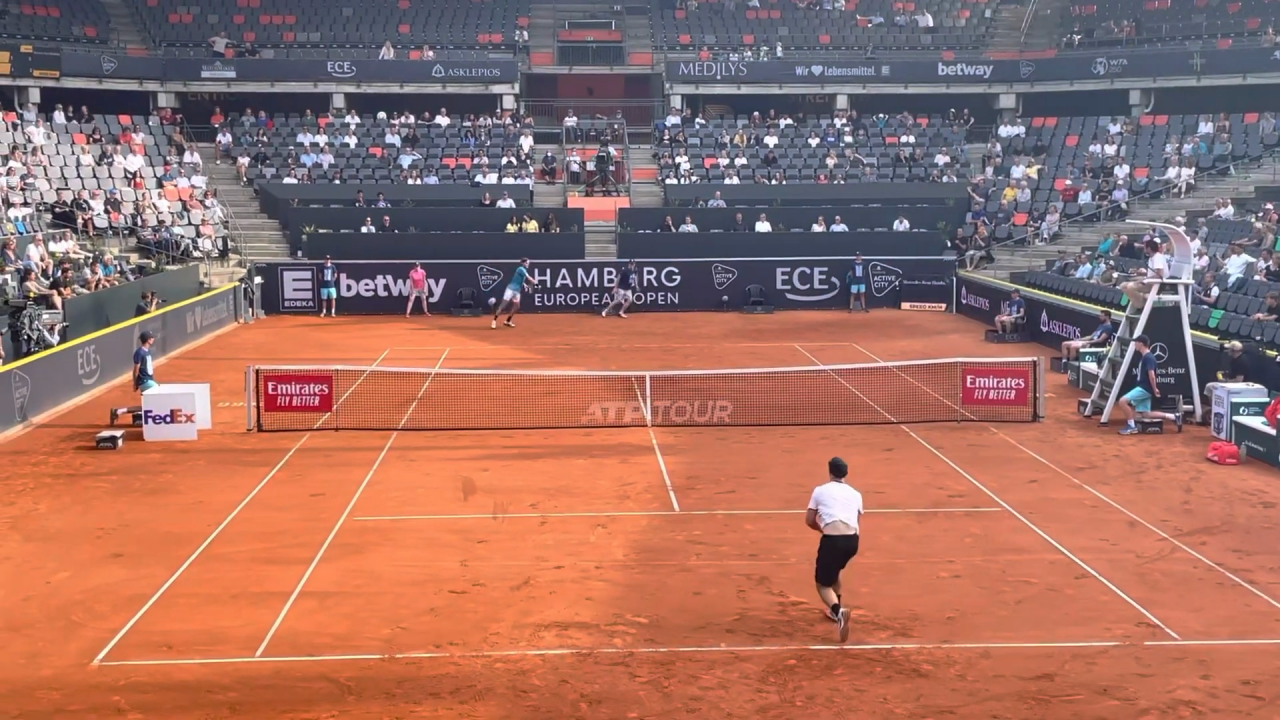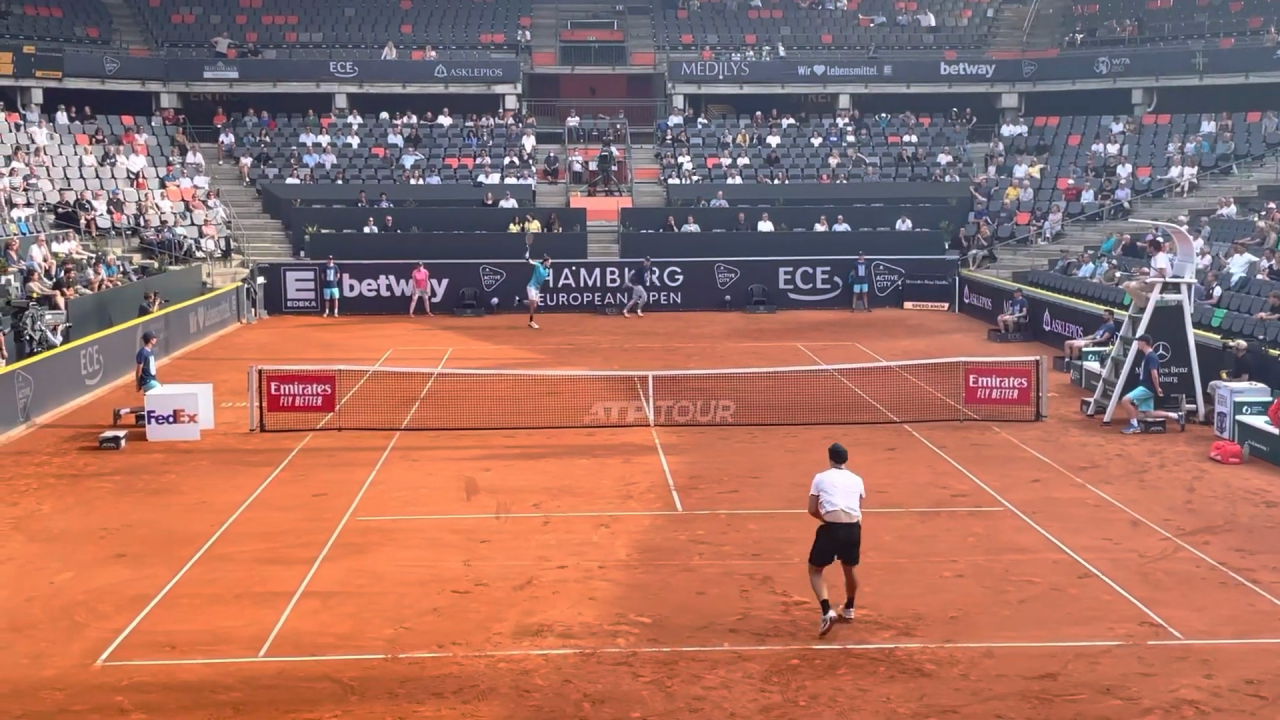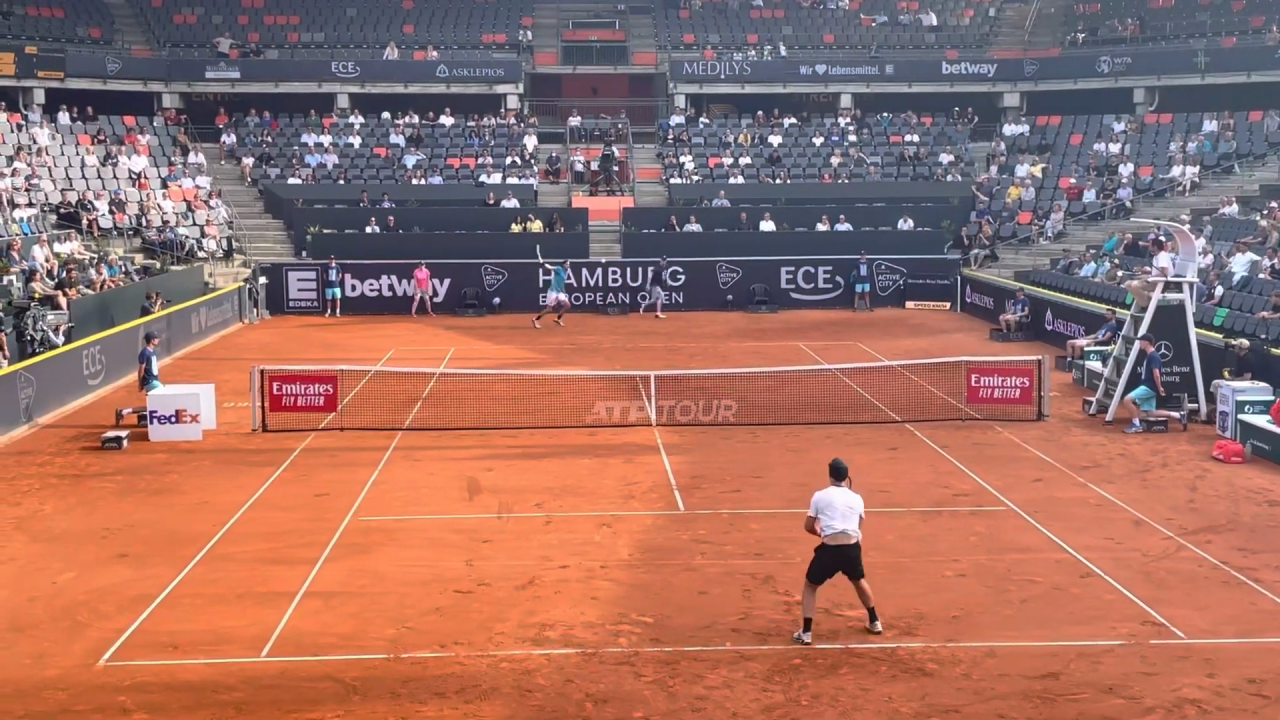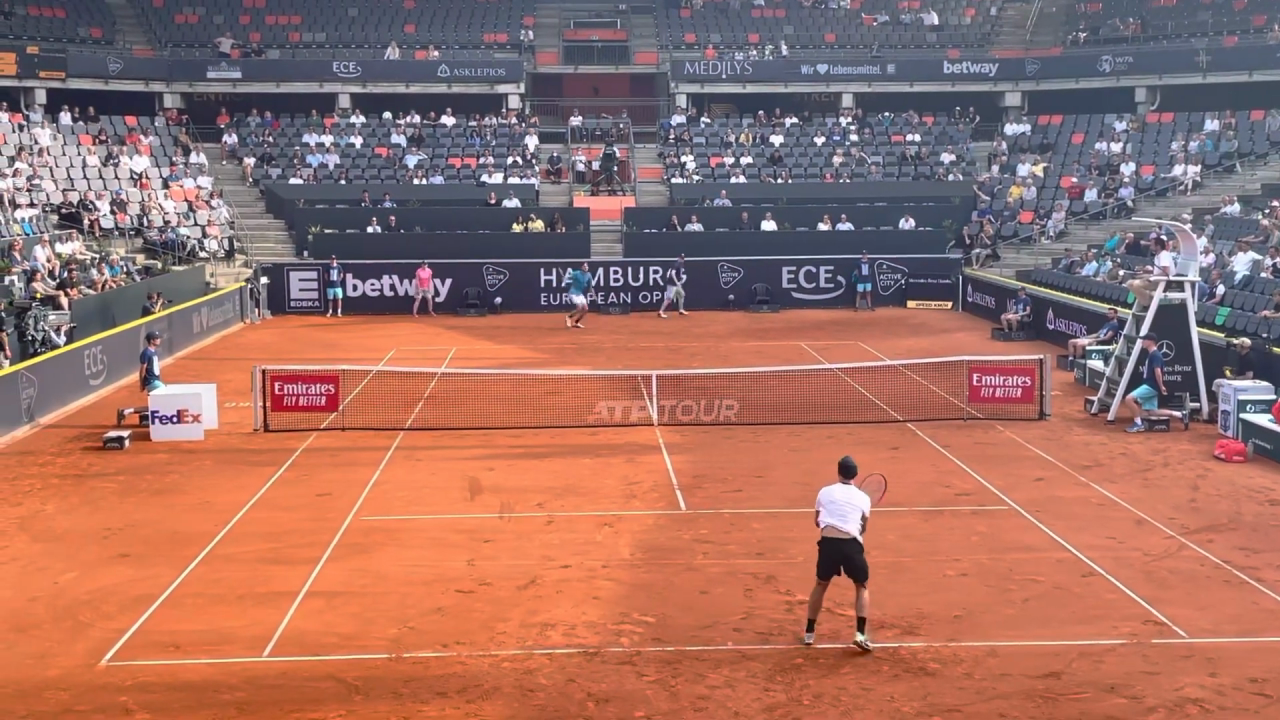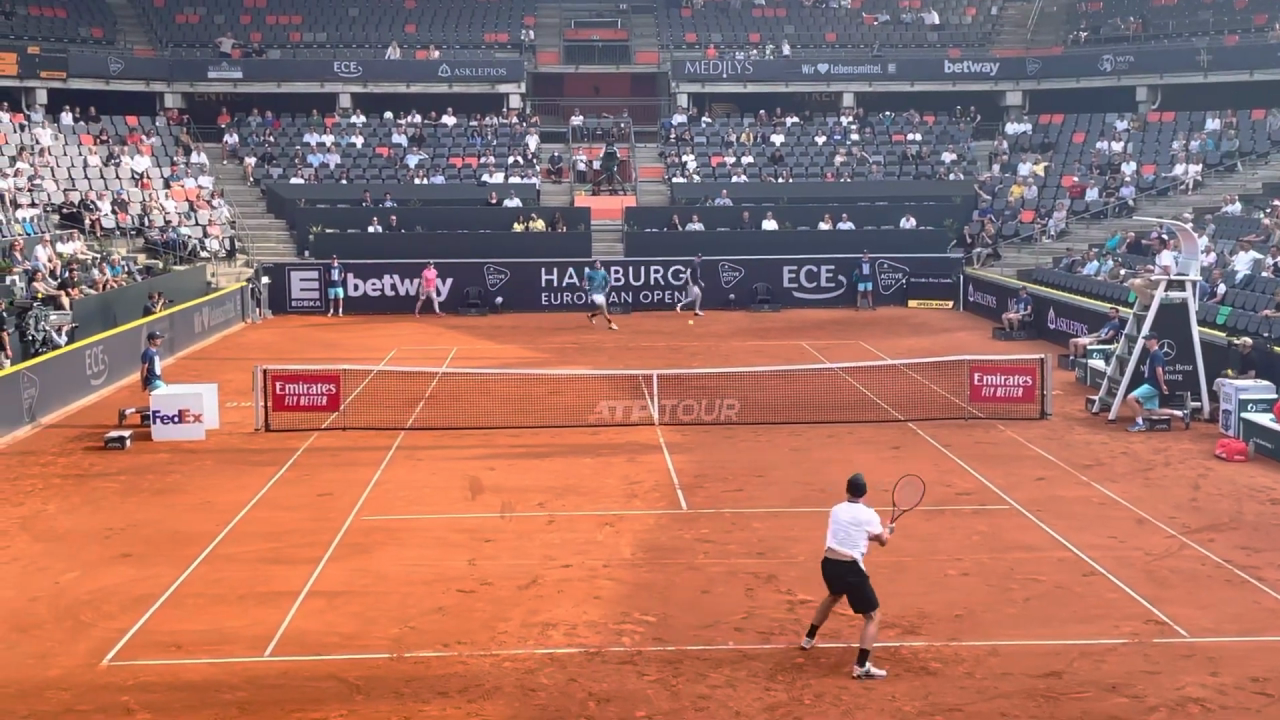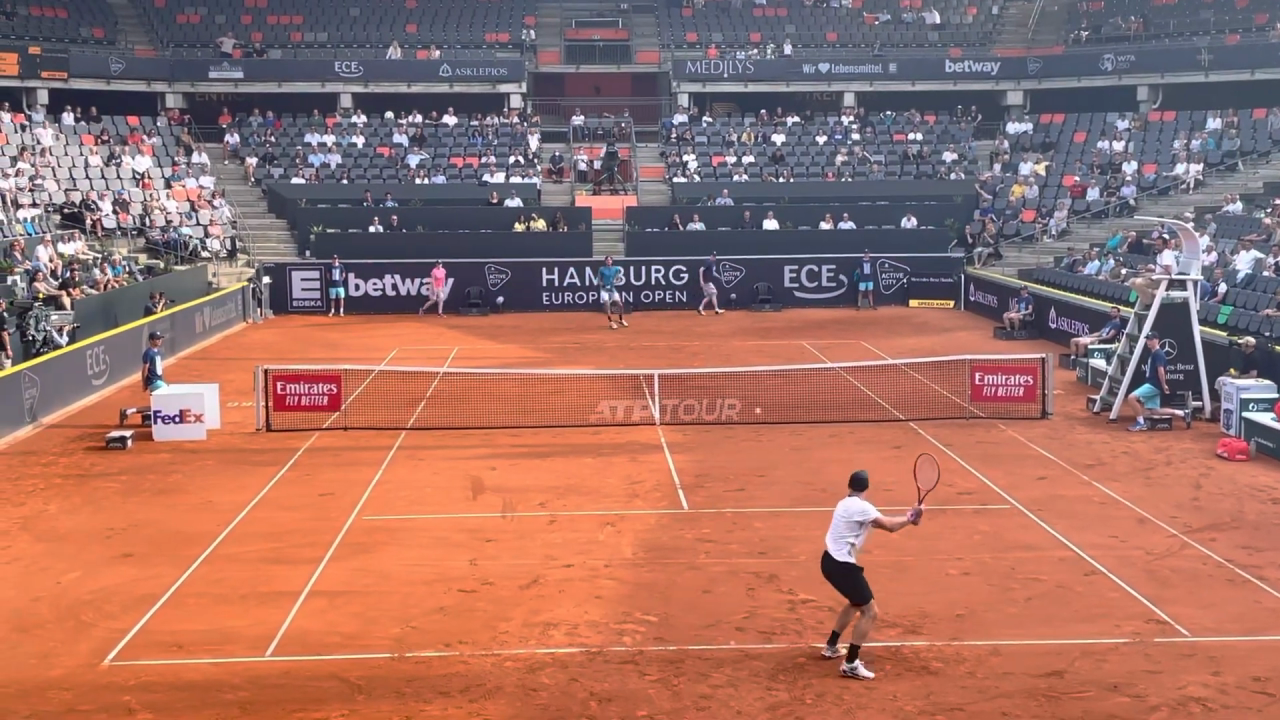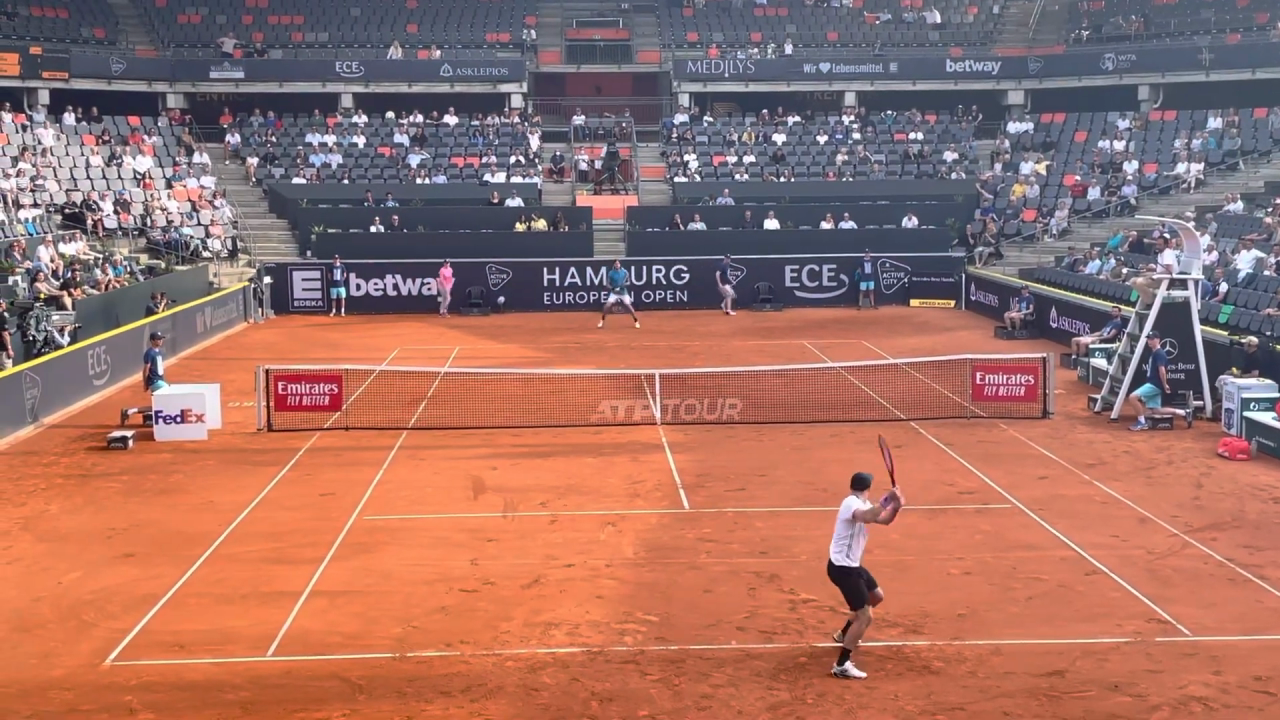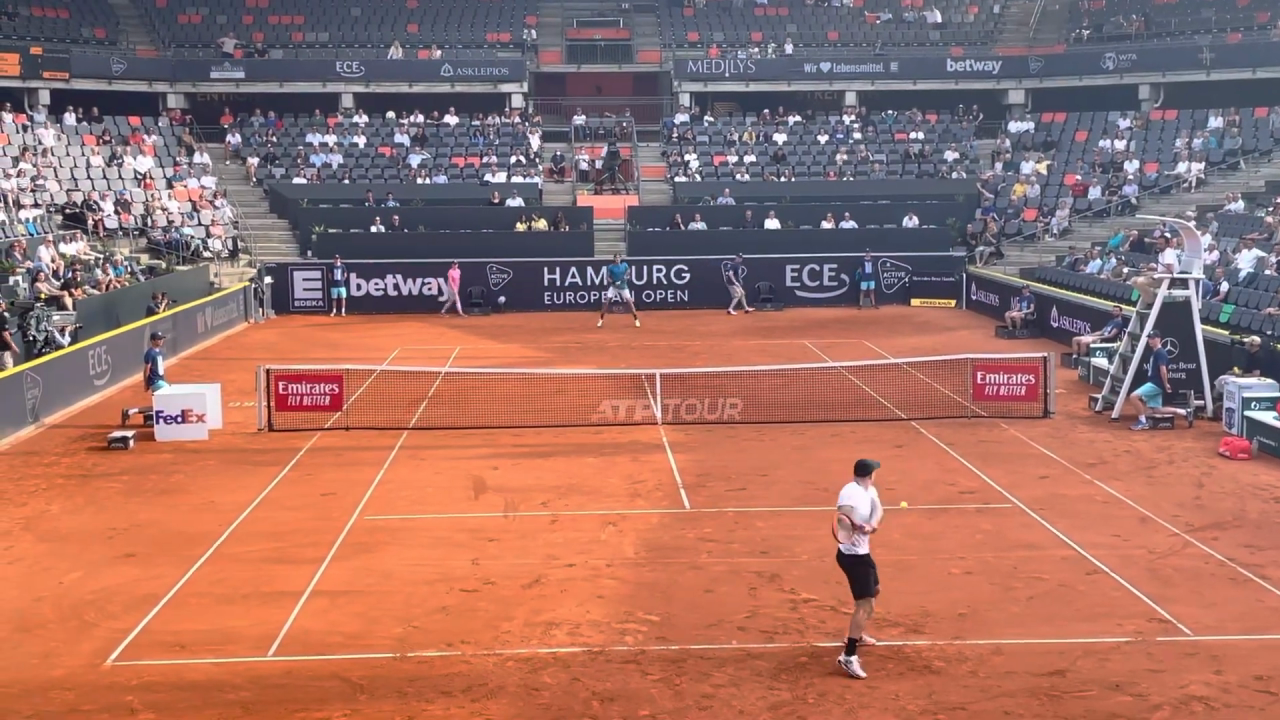
dt=0.2s
person 1, frame 1
left shoulder: (820, 490)
right shoulder: (856, 494)
left elbow: (809, 521)
left hip: (832, 540)
right hip: (852, 540)
left knee: (824, 587)
right knee: (834, 570)
left ankle: (838, 612)
right ankle: (836, 609)
person 1, frame 2
left shoulder: (821, 478)
right shoulder: (857, 480)
left elbow: (812, 509)
left hip: (831, 529)
right hip: (853, 528)
left knee: (815, 571)
right knee: (849, 568)
left ankle: (827, 612)
right ankle: (849, 608)
person 1, frame 3
left shoulder: (819, 496)
right shoulder: (857, 498)
left elbow: (808, 527)
left hip: (829, 550)
right hip: (852, 548)
left knee: (810, 587)
right knee: (859, 581)
left ankle: (806, 632)
right ankle: (874, 622)
person 1, frame 4
left shoulder: (824, 493)
right shoulder: (862, 498)
left elbow: (817, 522)
right elbow: (863, 527)
left hip: (828, 543)
right hip: (851, 545)
left knee: (821, 585)
right knee: (862, 587)
left ankle: (809, 633)
right ankle: (861, 632)
person 1, frame 5
left shoulder: (836, 510)
right shoulder: (869, 515)
right elbow: (882, 541)
right wrist: (887, 531)
left hip: (828, 564)
right hip: (851, 569)
left knee: (834, 597)
right knee: (872, 616)
left ankle: (809, 638)
right ankle: (862, 666)
person 1, frame 6
left shoulder: (847, 503)
right shoulder: (860, 506)
left elbow: (884, 522)
right elbow: (889, 526)
left wrist: (906, 516)
right wrist: (912, 516)
left hip: (832, 561)
right hip: (840, 565)
left knee: (858, 602)
right knee: (870, 611)
left ankle: (831, 646)
right ankle: (851, 663)
person 1, frame 7
left shoulder: (862, 504)
right shoulder: (851, 504)
left elbow: (883, 519)
right elbow: (868, 519)
left wrist: (895, 503)
right wrist: (889, 500)
left hip: (852, 564)
right hip: (843, 568)
left knee: (875, 596)
right knee: (865, 615)
left ankle: (845, 633)
right ankle: (842, 665)
person 1, frame 8
left shoulder: (871, 492)
right shoulder: (850, 492)
left elbow: (878, 514)
right elbow: (843, 515)
left wrist: (872, 525)
right wrist: (855, 524)
left hip: (861, 552)
right hip: (853, 555)
left knee: (874, 591)
right knee: (866, 605)
left ankle: (857, 634)
right ankle: (849, 657)
